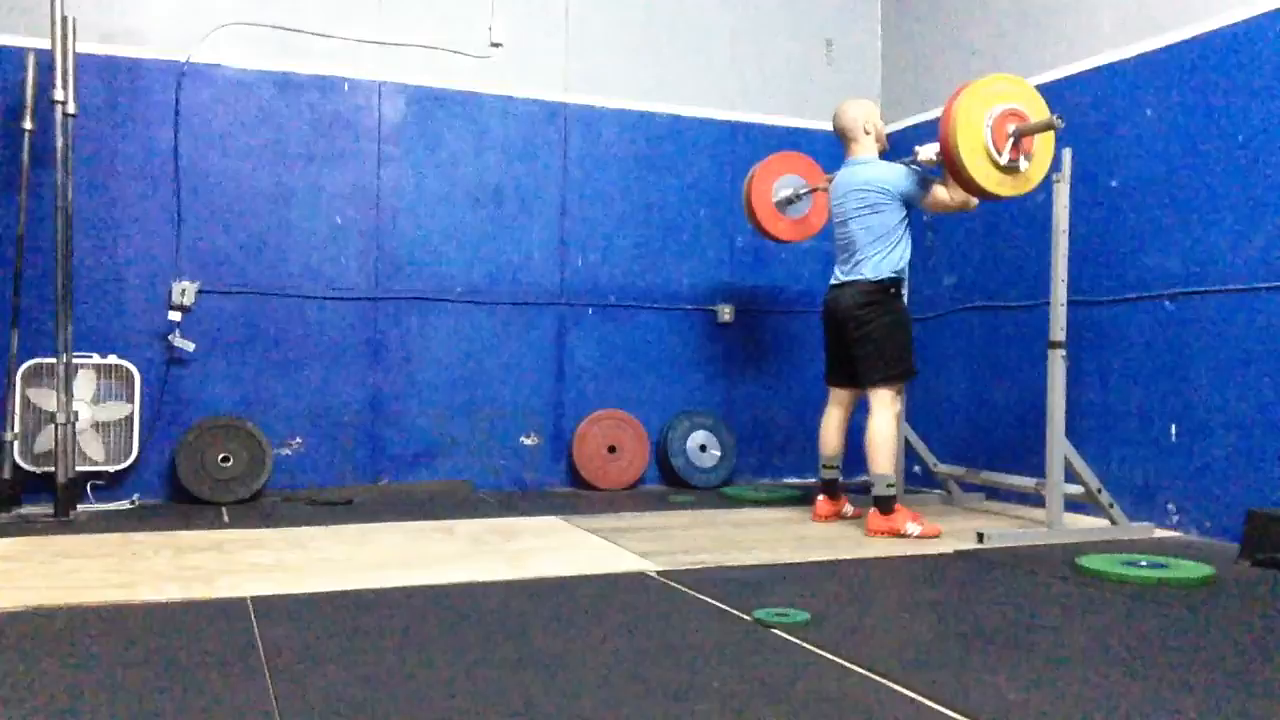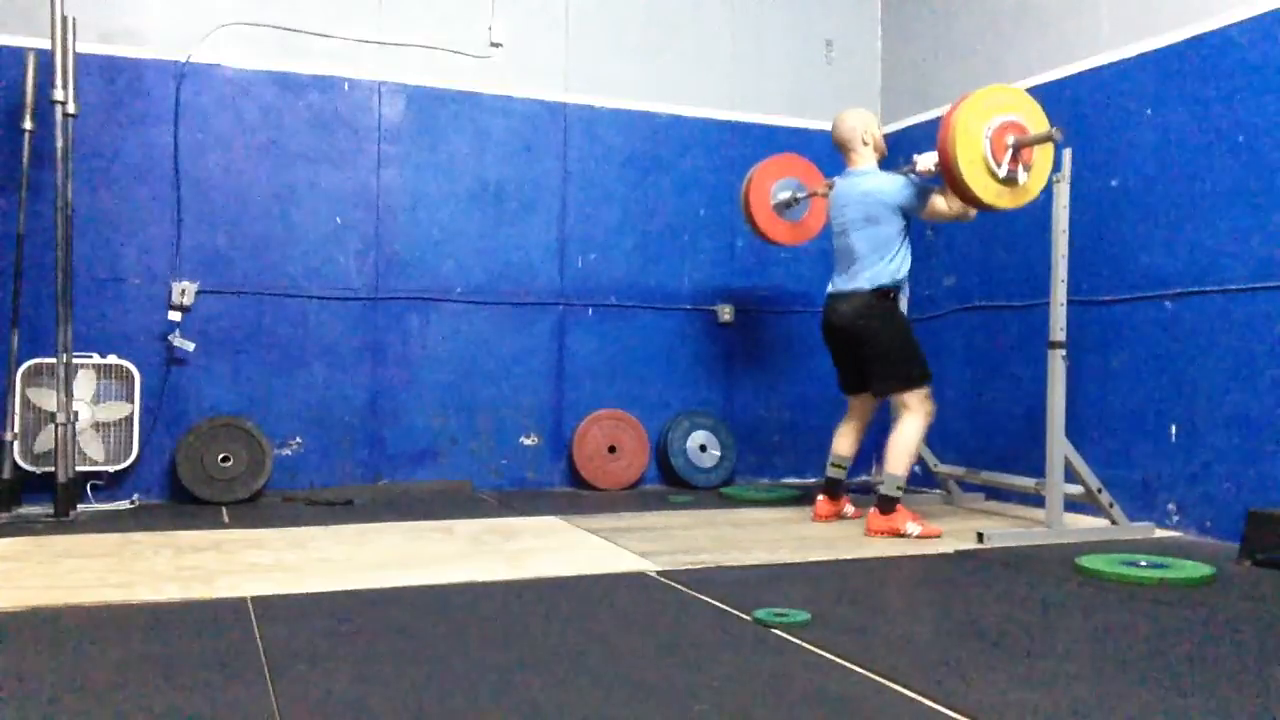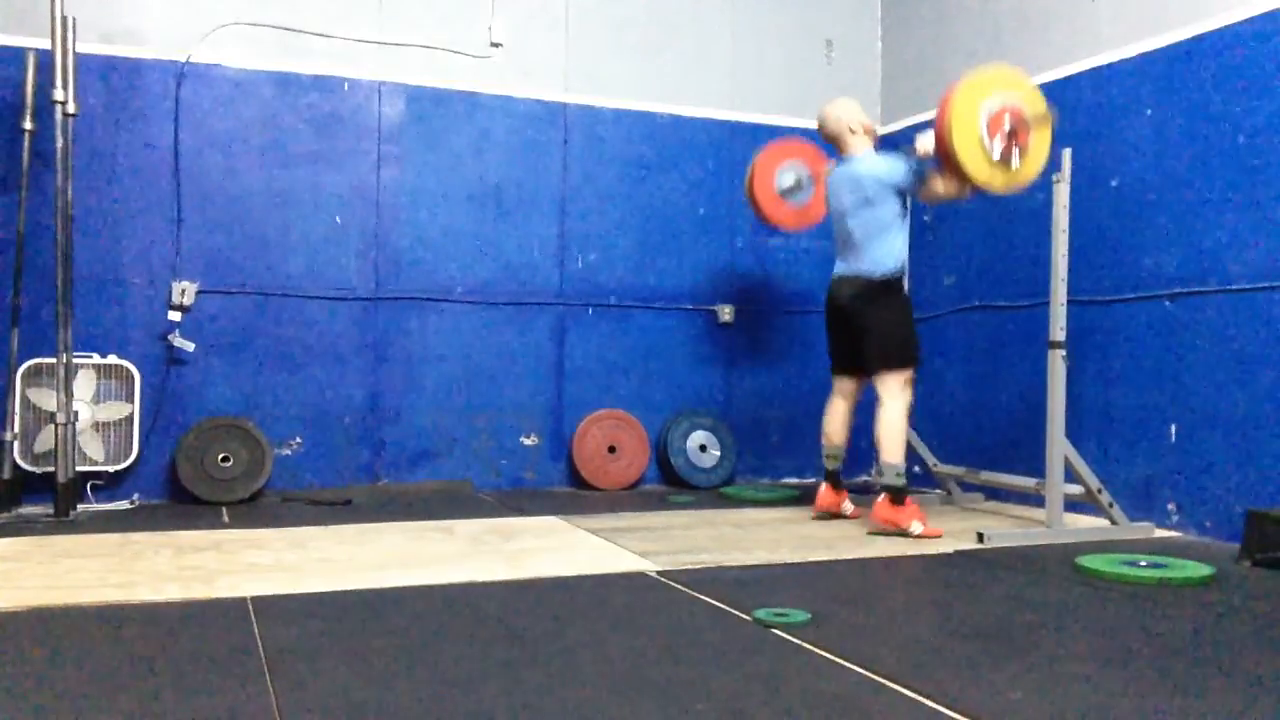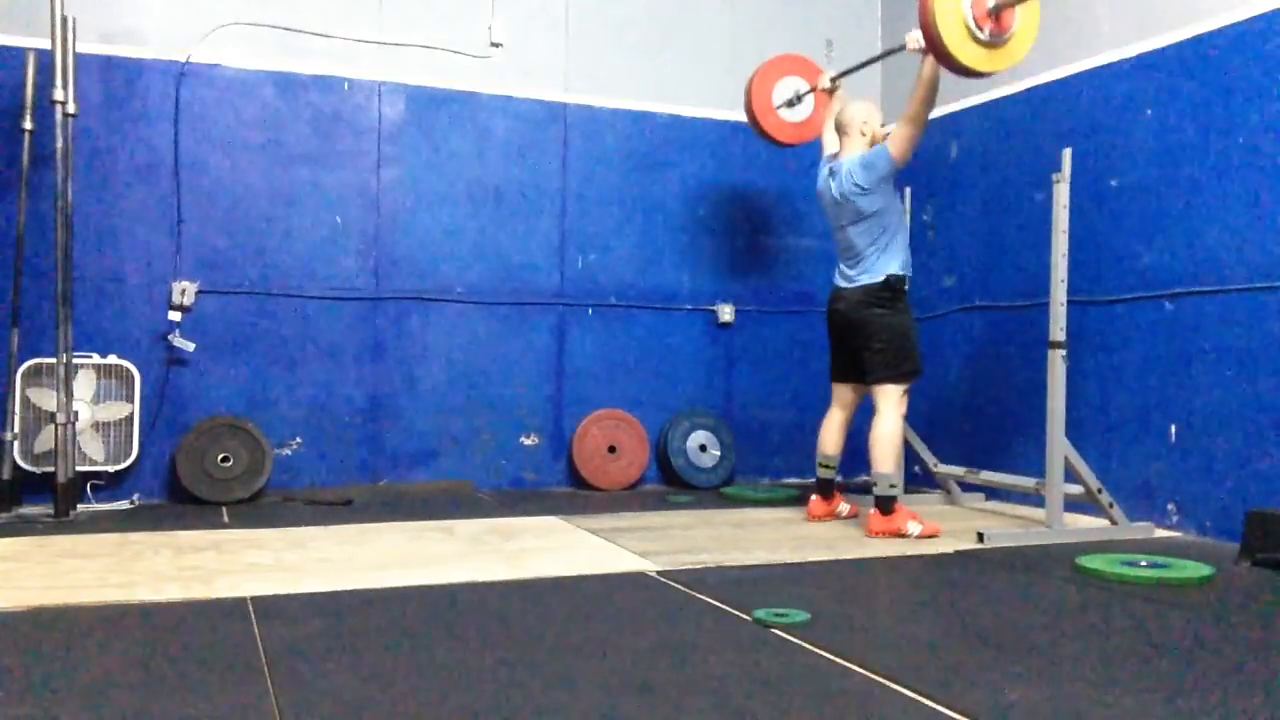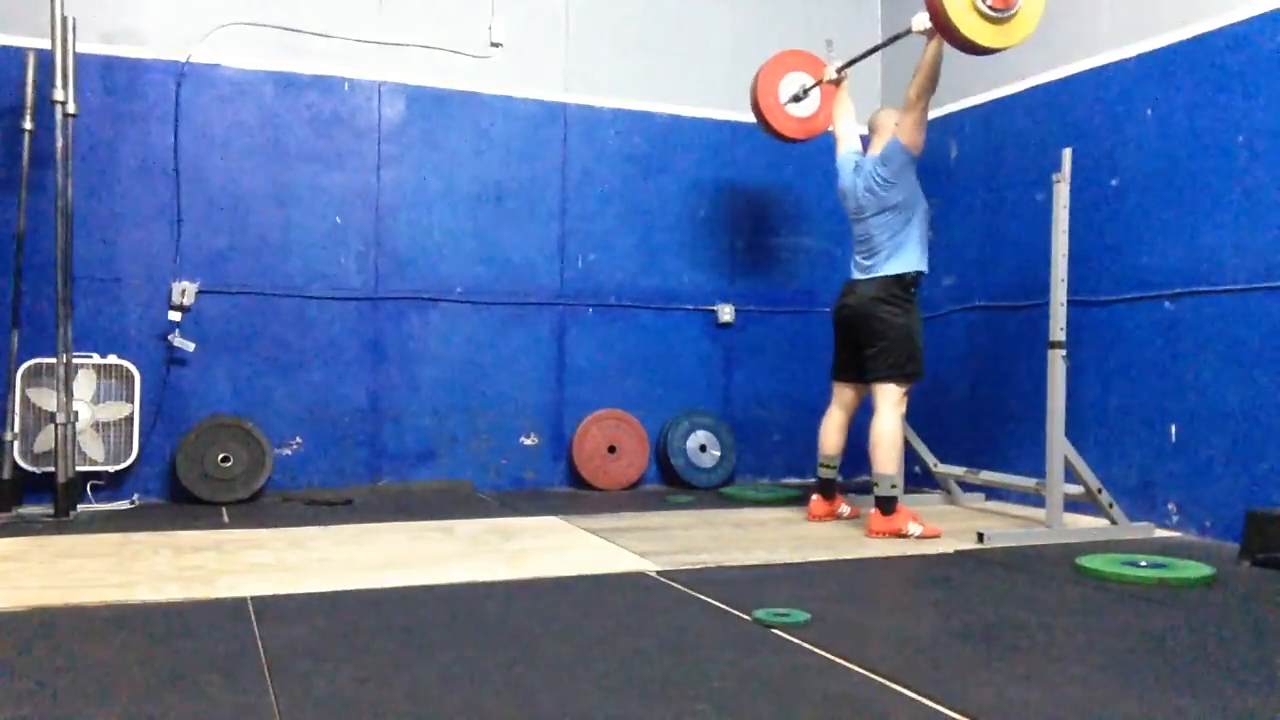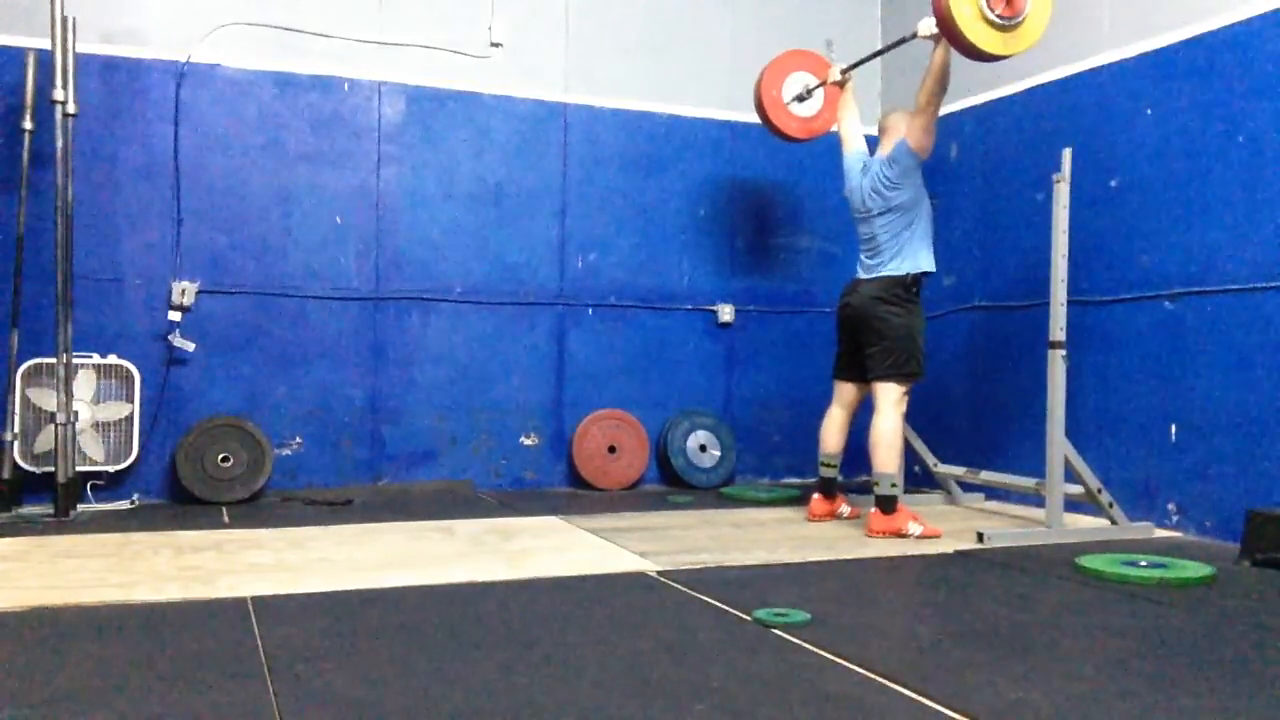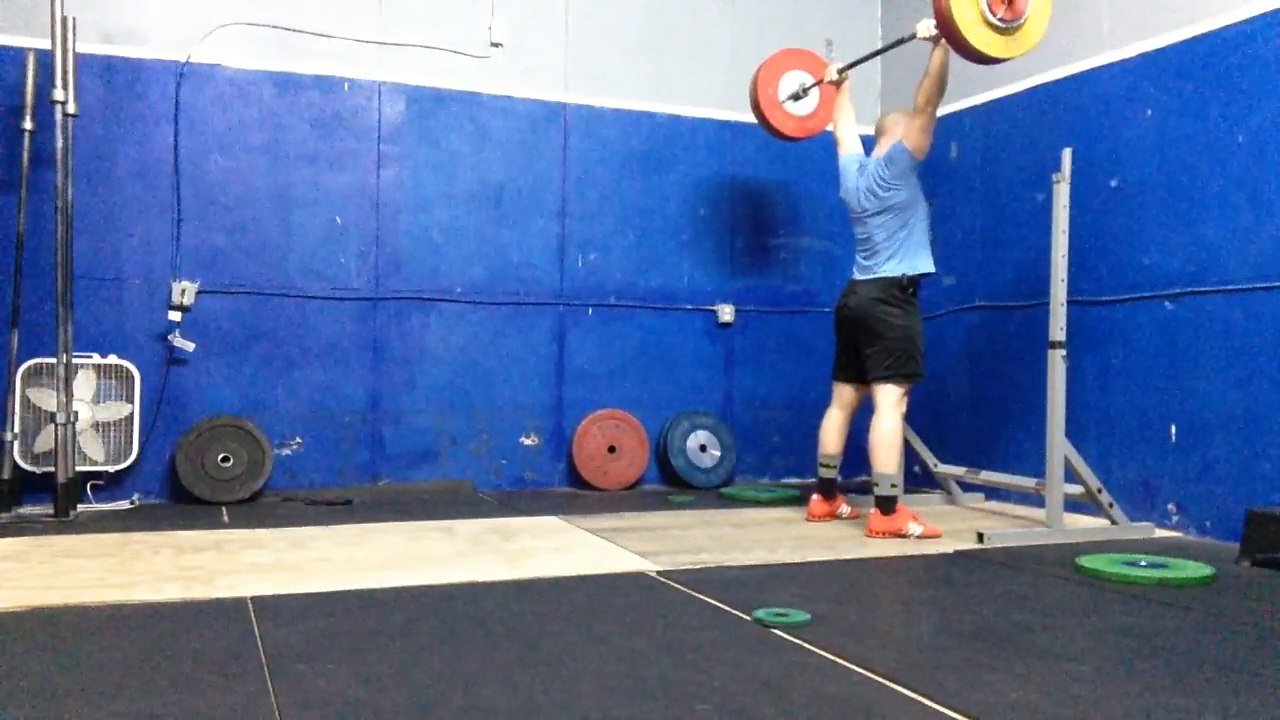
dt=0.5s
person 1, frame 1
left shoulder: (839, 182)
right shoulder: (891, 174)
right elbow: (961, 200)
left hip: (840, 297)
right hip: (875, 298)
left knee: (839, 402)
right knee: (885, 402)
left ankle: (829, 497)
right ankle: (885, 511)
person 1, frame 2
left shoulder: (839, 192)
right shoulder: (892, 185)
right elbow: (960, 209)
right wrist: (944, 169)
left hip: (838, 308)
right hip: (873, 308)
left knee: (858, 409)
right knee: (917, 409)
left ankle: (830, 497)
right ankle: (887, 510)
person 1, frame 3
left shoulder: (836, 177)
right shoulder: (883, 168)
right elbow: (954, 189)
right wrist: (939, 152)
left hip: (843, 291)
right hip: (877, 291)
left knee: (844, 393)
right knee: (895, 393)
left ankle: (830, 490)
right ankle: (892, 502)
person 1, frame 4
left shoulder: (827, 172)
right shoulder: (869, 168)
left elbow: (832, 130)
right elbow: (917, 116)
left wrist: (829, 94)
right wrist: (931, 55)
left hip: (844, 300)
right hip: (879, 300)
left knee: (842, 403)
right knee: (891, 402)
left ankle: (823, 498)
right ankle: (886, 513)
person 1, frame 5
left shoulder: (850, 169)
right shoulder: (892, 164)
left elbow: (844, 125)
right elbow: (917, 99)
left wrist: (838, 86)
right wrist: (935, 38)
left hip: (854, 296)
right hip: (888, 297)
left knee: (843, 401)
right knee: (891, 401)
left ankle: (825, 497)
right ankle: (887, 513)
person 1, frame 6
left shoulder: (857, 168)
right shoulder: (900, 165)
left elbow: (849, 126)
right elbow: (928, 103)
left wrist: (842, 87)
right wrist: (942, 43)
left hip: (859, 295)
right hip: (891, 297)
left knee: (845, 399)
right knee: (891, 401)
left ankle: (825, 496)
right ankle: (887, 512)
person 1, frame 7
left shoulder: (854, 170)
right shoulder: (896, 167)
left elbow: (844, 126)
right elbow: (926, 106)
left wrist: (840, 86)
right wrist: (940, 44)
left hip: (856, 297)
right hip: (889, 298)
left knee: (844, 400)
right knee: (890, 401)
left ankle: (825, 498)
right ankle: (887, 513)
